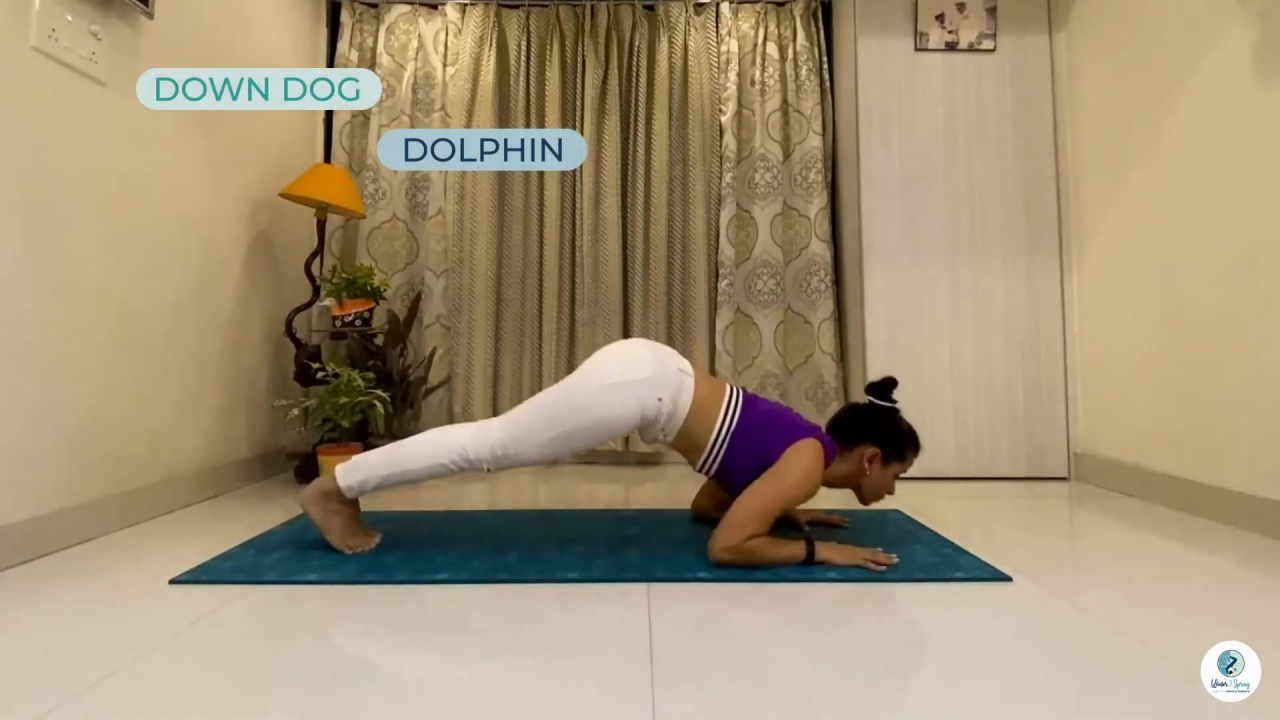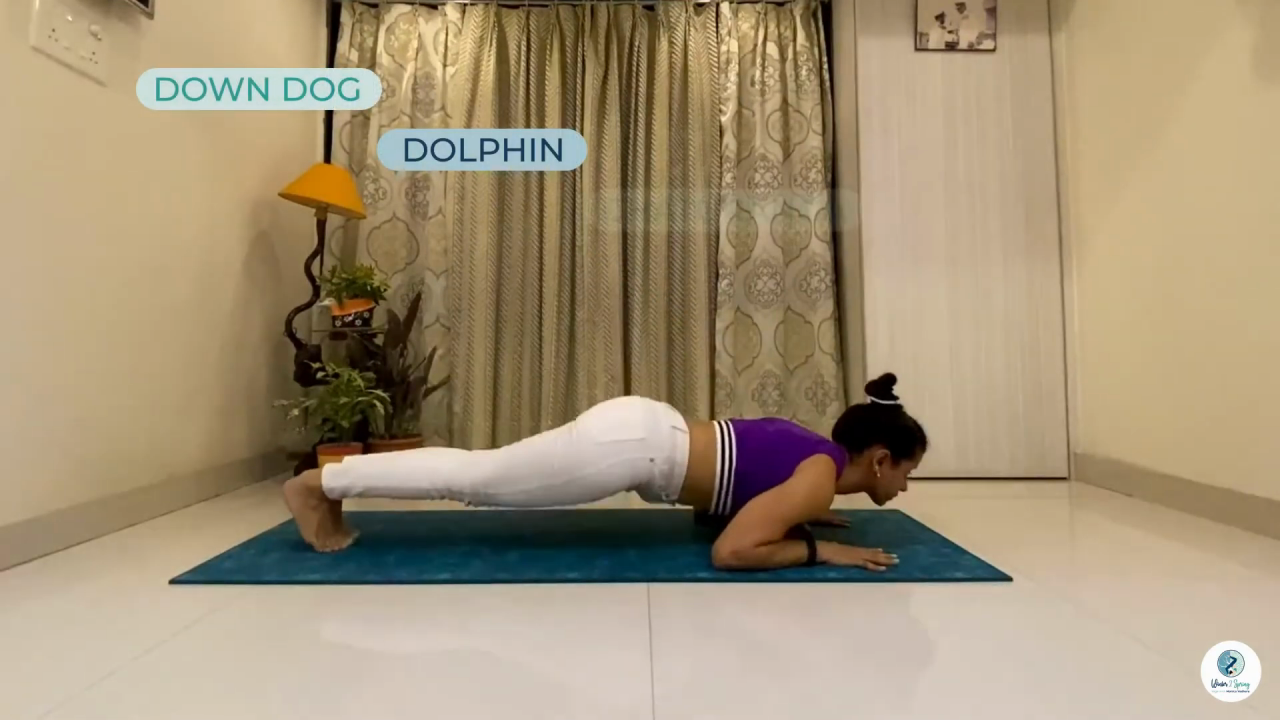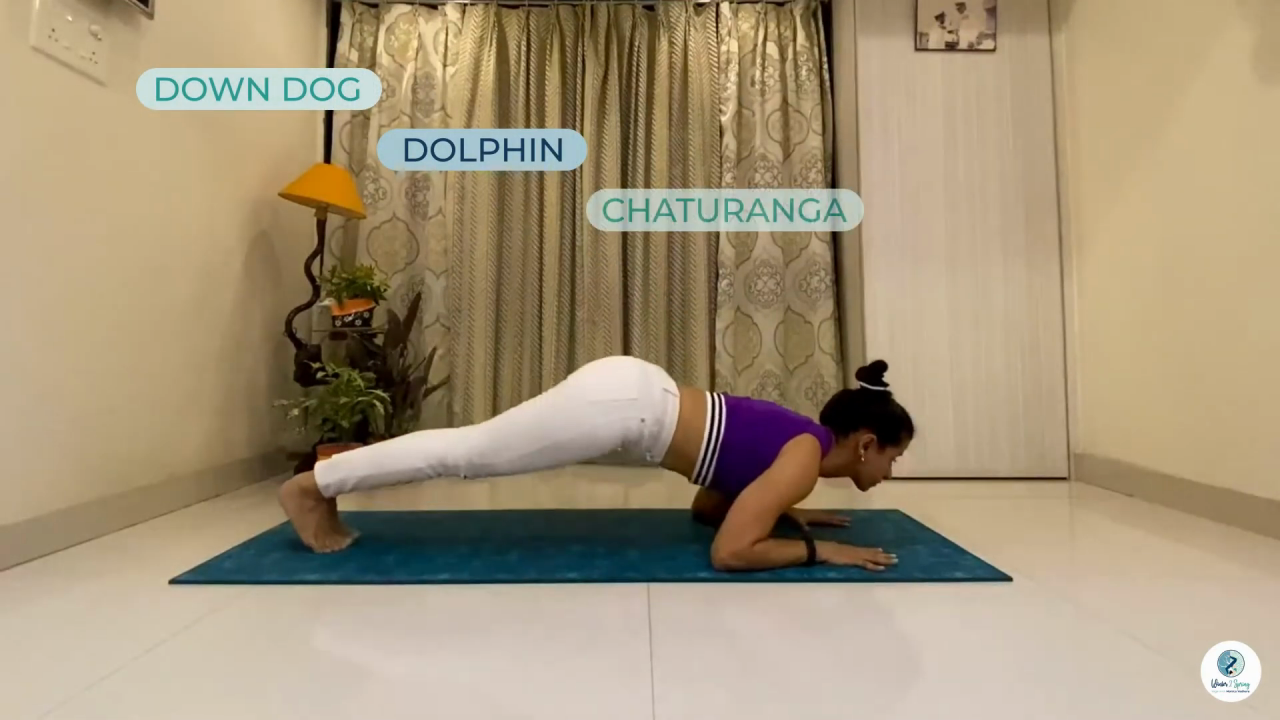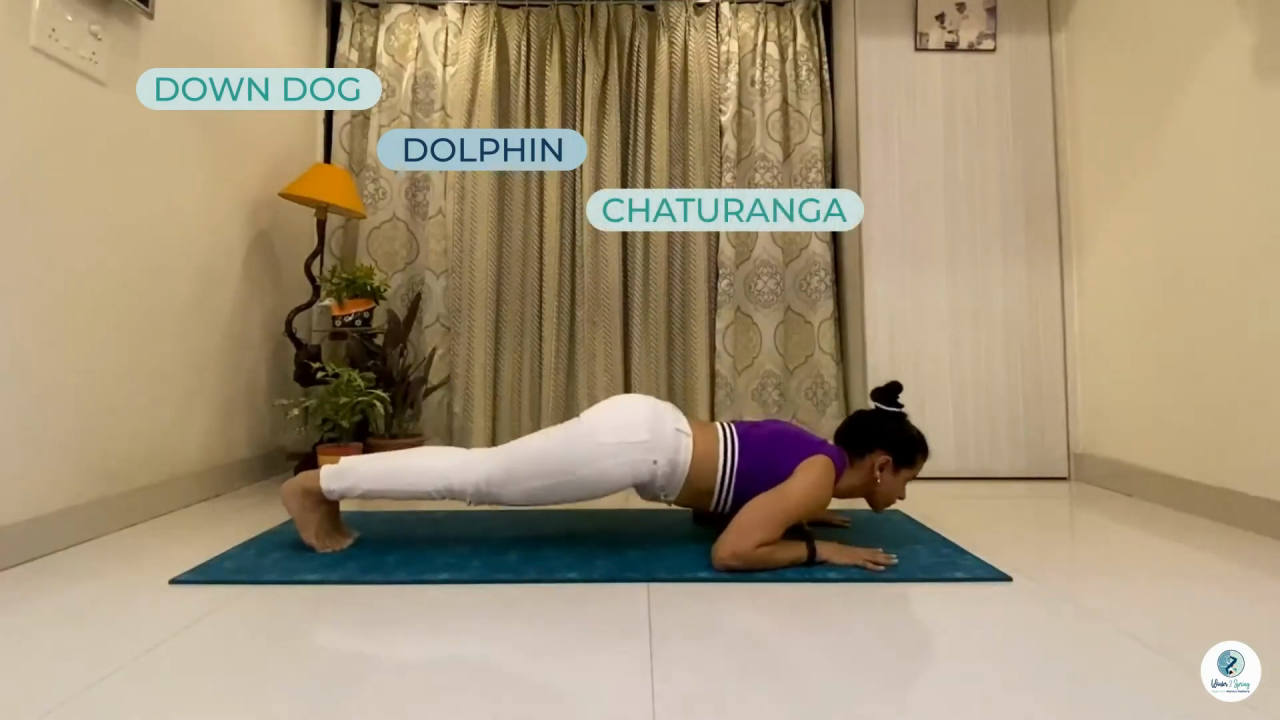
dt=0.4s
person 1, frame 1
left shoulder: (792, 449)
right shoulder: (809, 462)
left elbow: (706, 508)
right elbow: (727, 546)
left wrist: (790, 516)
right wrist: (816, 551)
left hip: (644, 368)
right hip: (641, 383)
left knee: (489, 441)
right knee: (489, 446)
left ankle: (348, 485)
right ankle: (336, 488)
person 1, frame 2
left shoulder: (806, 450)
right shoulder: (821, 479)
left elbow: (726, 508)
right elbow: (732, 552)
left wrist: (797, 519)
right wrist: (819, 550)
left hip: (640, 424)
right hip: (636, 444)
left knee: (477, 472)
right knee: (475, 479)
left ankle: (331, 482)
right ankle: (320, 483)
person 1, frame 3
left shoulder: (796, 438)
right shoulder: (807, 457)
left elbow: (709, 505)
right elbow: (731, 552)
left wrist: (786, 512)
right wrist: (819, 551)
left hip: (630, 388)
right hip: (625, 403)
left knee: (469, 451)
right knee: (468, 455)
left ankle: (327, 485)
right ankle: (314, 486)
person 1, frame 4
left shoulder: (807, 453)
right shoulder: (821, 477)
left elbow: (733, 508)
right elbow: (731, 552)
left wrist: (797, 516)
right wrist: (818, 548)
left hip: (644, 423)
right hip: (638, 444)
left knee: (476, 470)
right knee: (474, 478)
left ankle: (330, 482)
right ankle: (318, 484)
